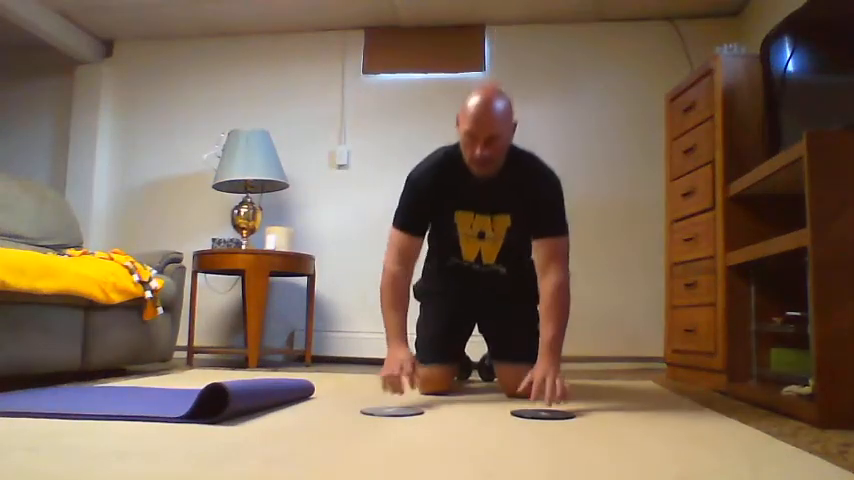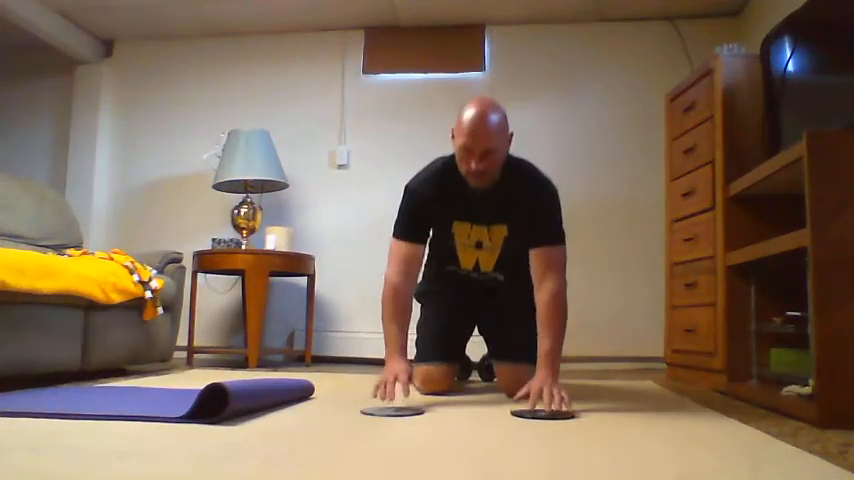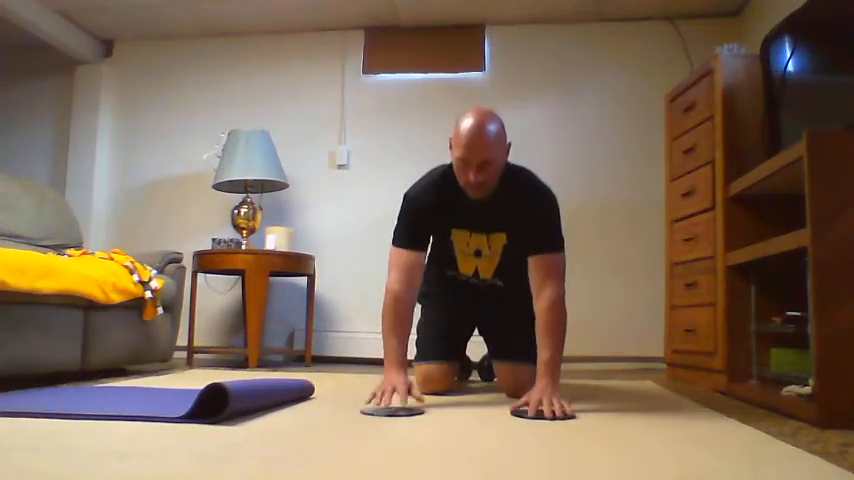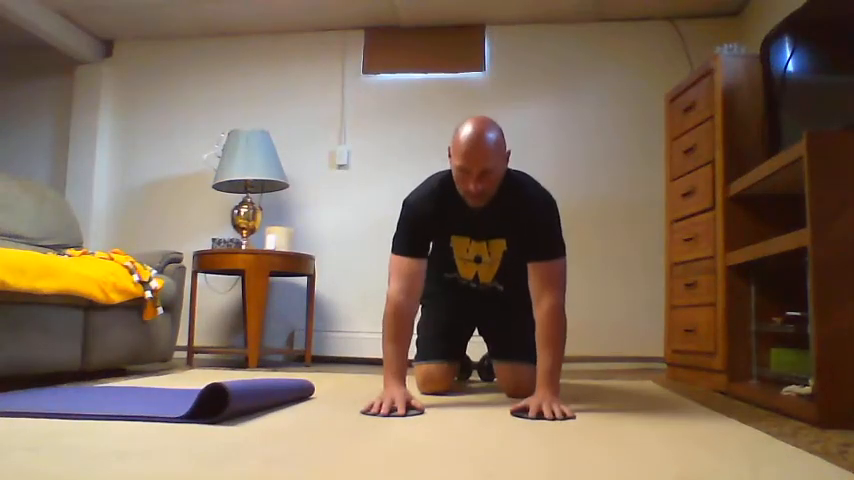
dt=0.1s
person 1, frame 1
left shoulder: (539, 181)
right shoulder: (428, 176)
left elbow: (553, 273)
right elbow: (397, 265)
left wrist: (549, 360)
right wrist: (397, 345)
left hip: (510, 288)
right hip: (446, 285)
left knee: (521, 385)
right knee: (431, 382)
left ankle: (496, 356)
right ankle: (458, 361)
person 1, frame 2
left shoulder: (536, 190)
right shoulder: (426, 186)
left elbow: (550, 282)
right elbow: (399, 276)
left wrist: (547, 371)
right wrist: (395, 357)
left hip: (509, 291)
right hip: (446, 288)
left knee: (519, 385)
right knee: (431, 382)
left ankle: (494, 359)
right ankle: (458, 362)
person 1, frame 3
left shoulder: (535, 197)
right shoulder: (423, 195)
left elbow: (548, 290)
right elbow: (400, 284)
left wrist: (547, 381)
right wrist: (394, 370)
left hip: (509, 294)
right hip: (447, 290)
left knee: (520, 385)
right knee: (431, 382)
left ankle: (494, 359)
right ankle: (459, 360)
person 1, frame 4
left shoulder: (535, 203)
right shoulder: (423, 202)
left elbow: (548, 298)
right elbow: (401, 293)
left wrist: (547, 389)
right wrist: (393, 381)
left hip: (510, 295)
right hip: (447, 291)
left knee: (521, 385)
right knee: (432, 382)
left ankle: (493, 360)
right ankle: (458, 361)
